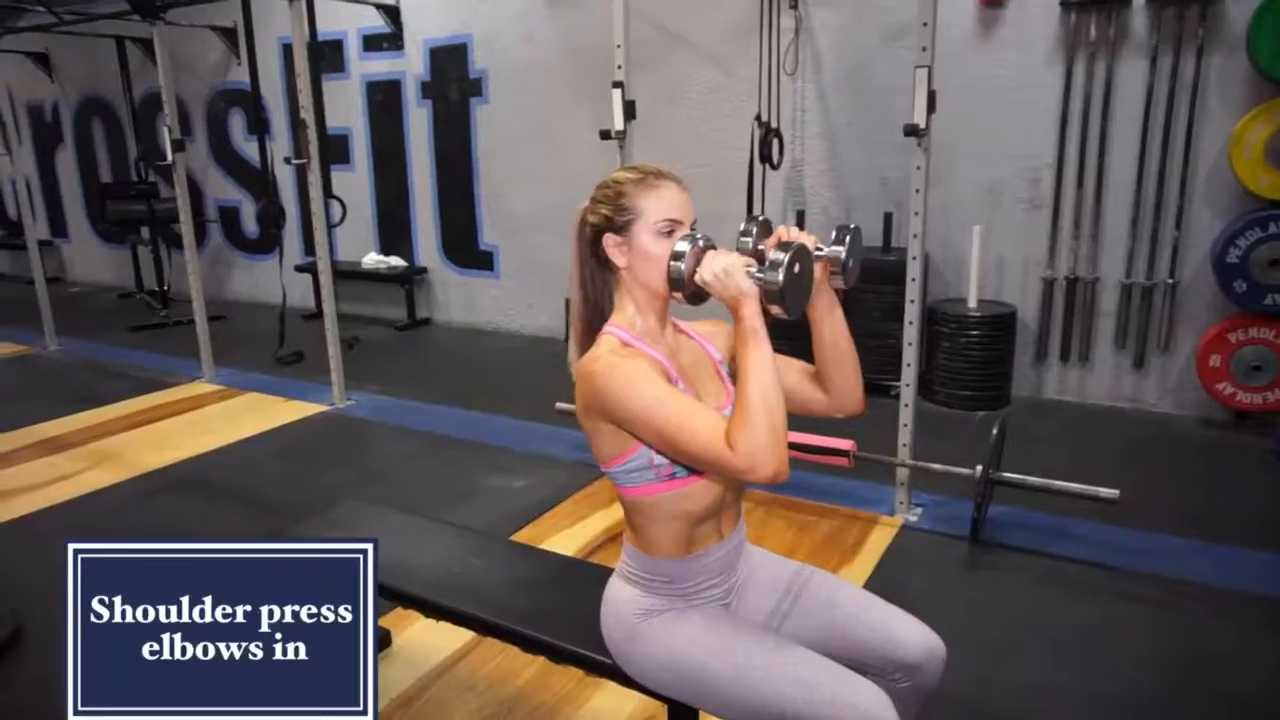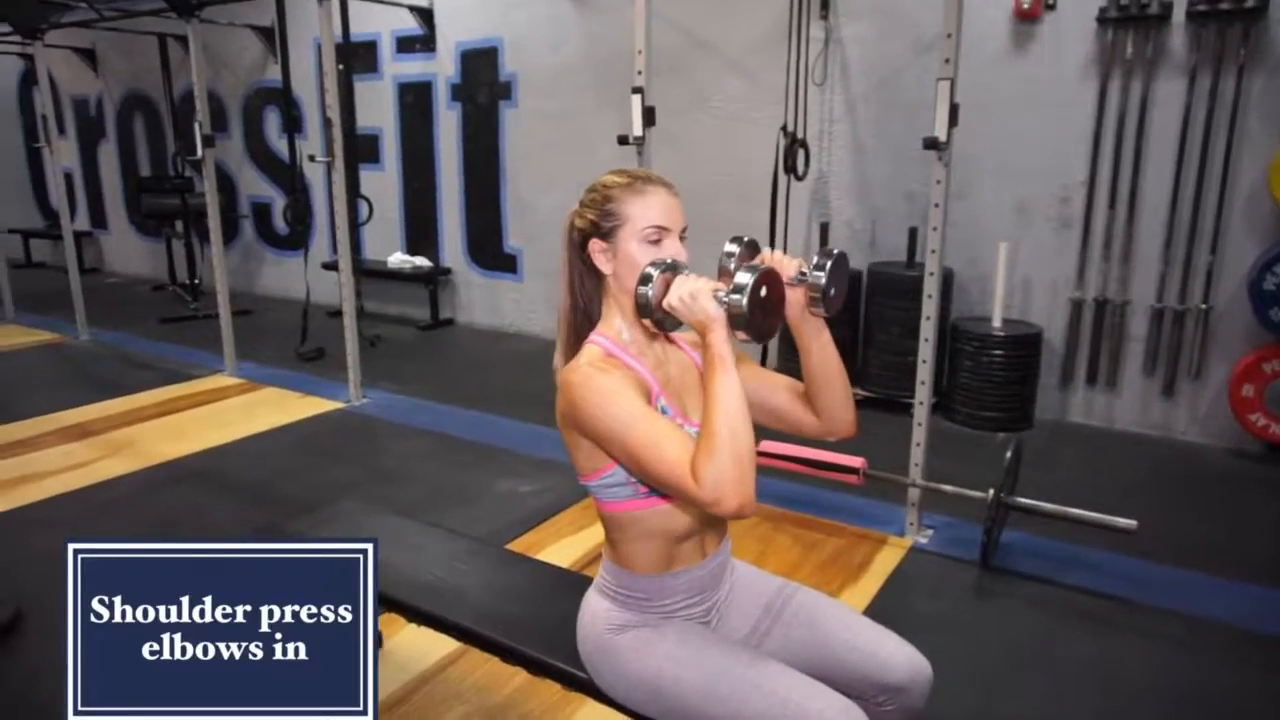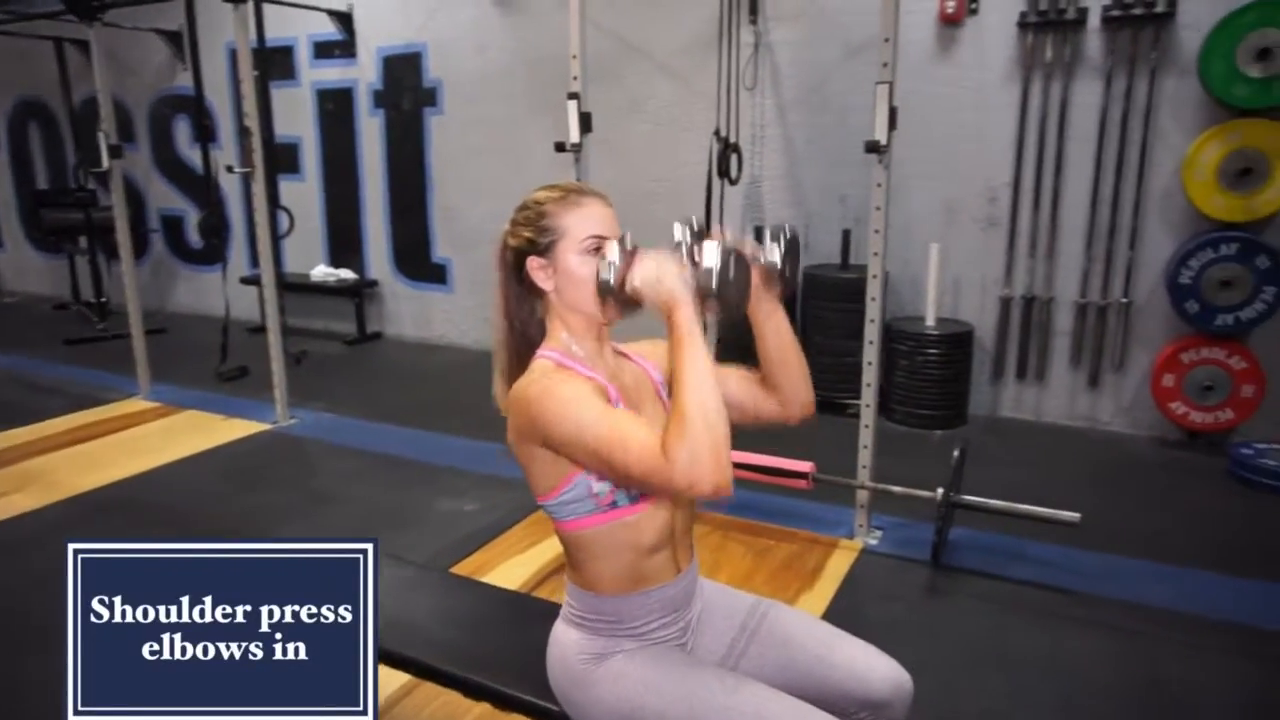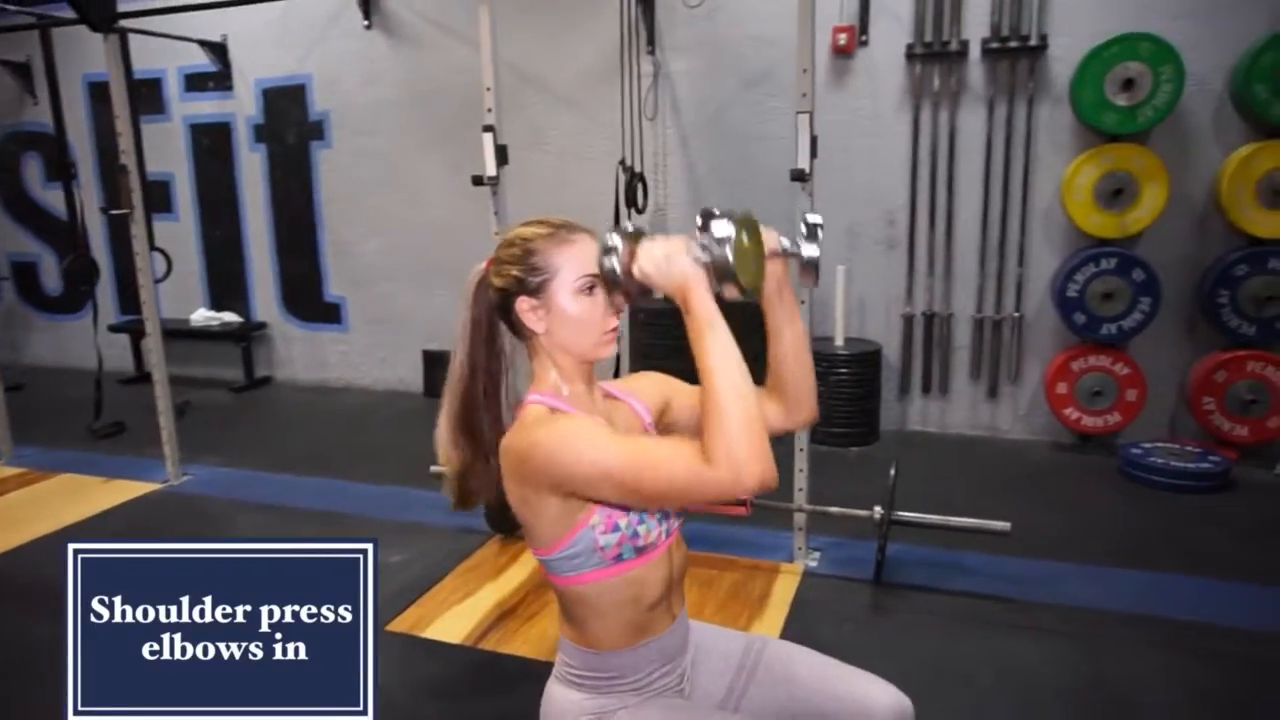
dt=1s
person 1, frame 1
left shoulder: (706, 339)
right shoulder: (609, 368)
left elbow: (842, 399)
right elbow: (761, 461)
left wrist: (817, 292)
right wrist: (747, 311)
left hip: (738, 573)
right hip: (663, 610)
left knee: (918, 656)
person 1, frame 2
left shoulder: (692, 350)
right shoulder: (591, 379)
left elbow: (833, 422)
right elbow: (728, 494)
left wrist: (802, 316)
right wrist: (717, 337)
left hip: (723, 589)
right hip: (642, 625)
person 1, frame 3
left shoulder: (643, 361)
right shoulder: (544, 395)
left elbow: (793, 403)
right elbow: (706, 474)
left wrist: (757, 292)
right wrist: (681, 313)
left hip: (695, 609)
right hip: (615, 650)
person 1, frame 4
left shoulder: (638, 395)
right shoulder: (541, 441)
left elbow: (792, 409)
right elbow: (744, 471)
left wrist: (775, 286)
right wrist: (692, 293)
left hip: (688, 655)
